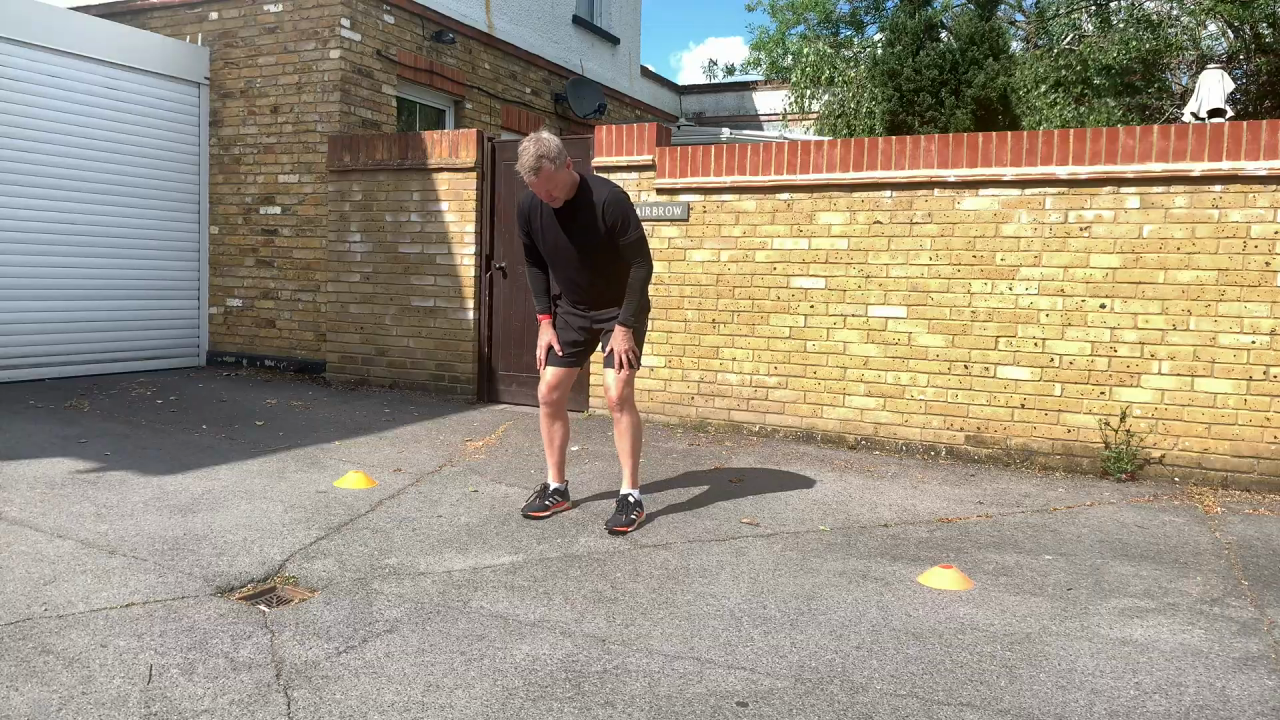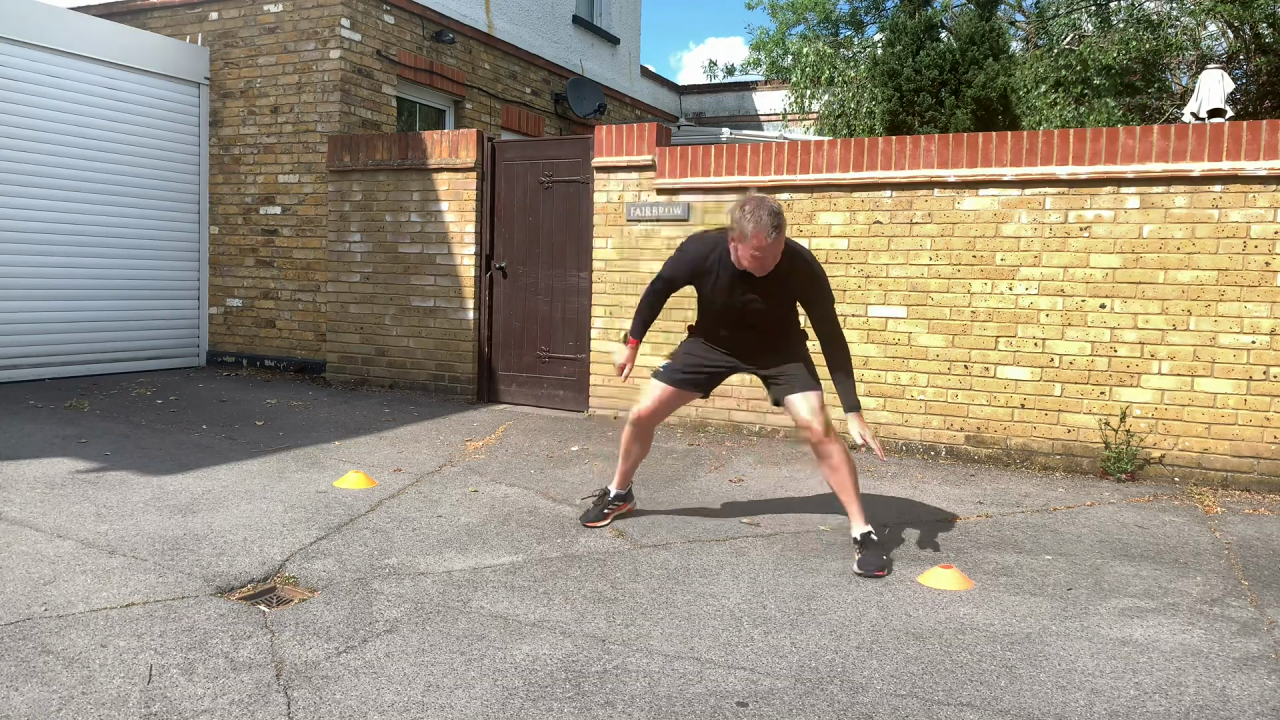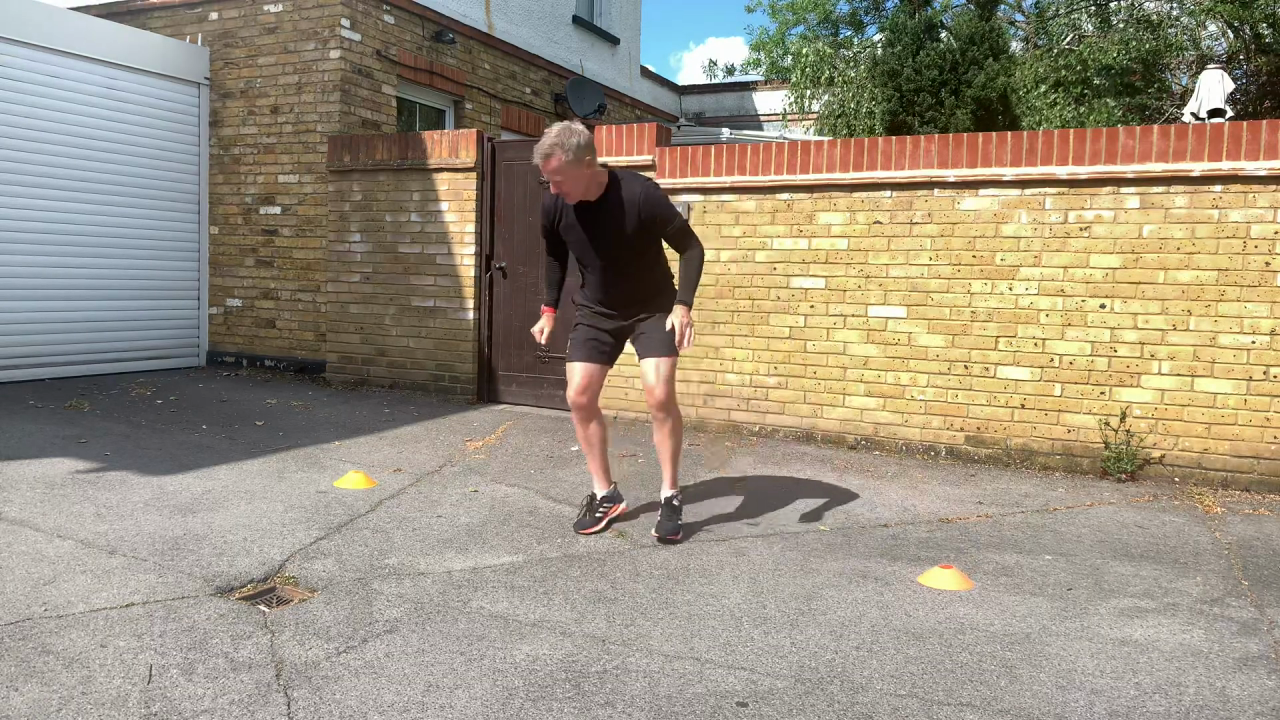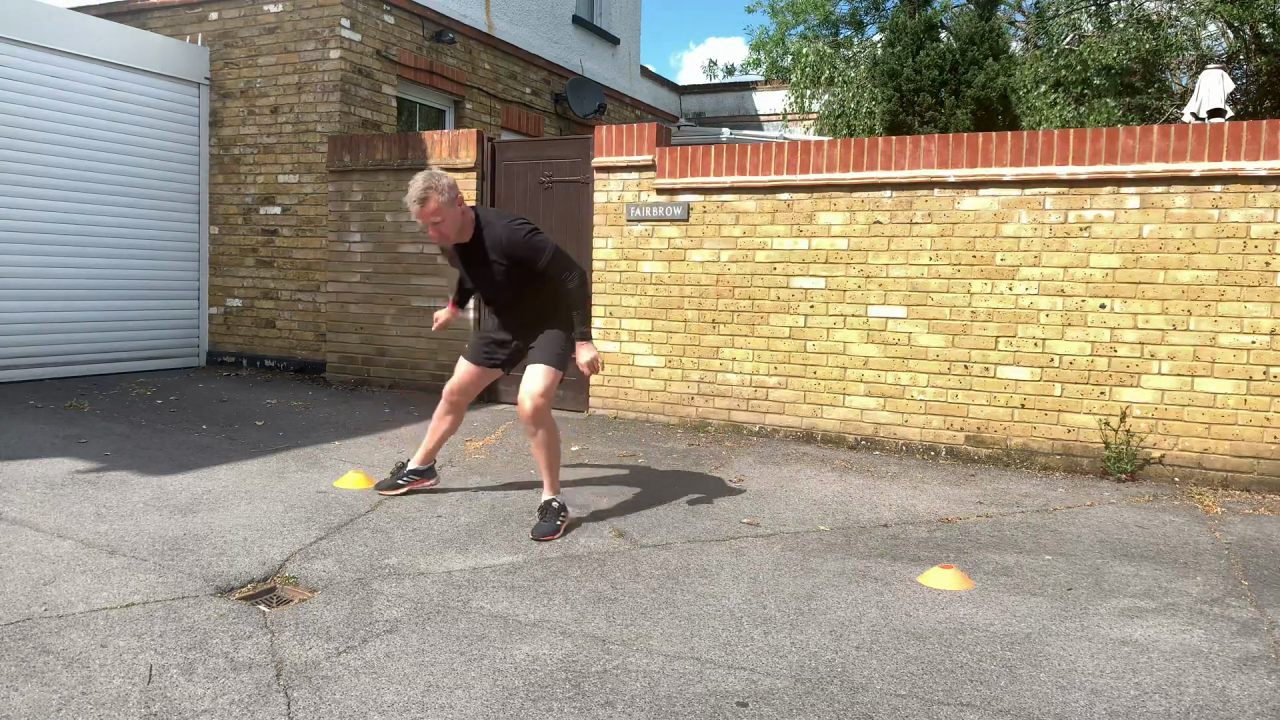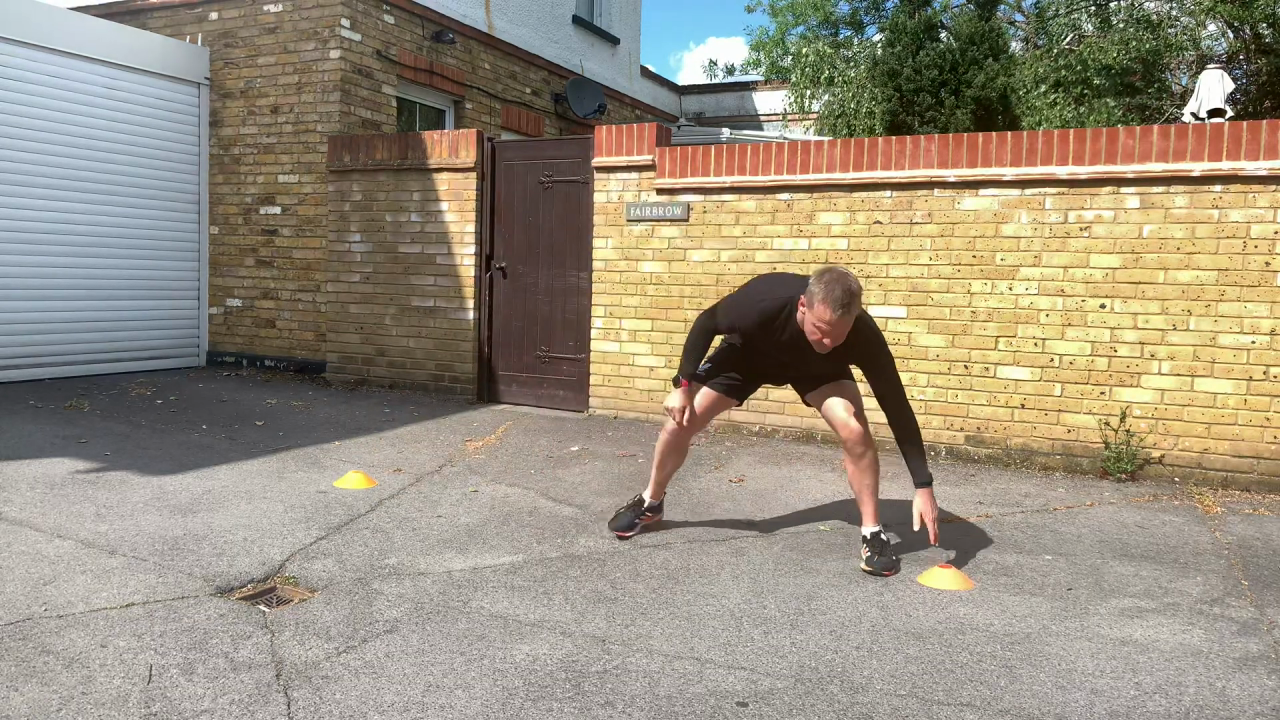
dt=1s
person 1, frame 1
left shoulder: (609, 200)
right shoulder: (528, 208)
left elbow: (641, 264)
right elbow: (535, 264)
left wrist: (625, 326)
right wrist: (545, 321)
left hip: (620, 310)
right hip: (571, 309)
left knee: (617, 395)
right knee: (549, 394)
left ankle: (631, 496)
right ankle: (556, 487)
person 1, frame 2
left shoulder: (802, 267)
right shoulder: (701, 252)
left elbow: (831, 337)
right elbow: (660, 289)
left wrist: (852, 412)
right wrist: (632, 344)
left hip: (779, 350)
right hip: (712, 343)
left knee: (818, 427)
right knee: (642, 414)
left ankle: (861, 533)
right ankle: (618, 493)
person 1, frame 3
left shoulder: (641, 195)
right shoulder: (554, 207)
left elbow: (690, 246)
right elbow: (555, 258)
left wrist: (682, 305)
right wrist: (549, 312)
left hip: (652, 307)
right hip: (596, 308)
left knee: (660, 396)
right knee: (579, 398)
left ankle: (669, 496)
right ankle: (605, 494)
person 1, frame 4
left shoulder: (510, 234)
right shoulder: (449, 242)
left elbow: (574, 276)
left wrist: (583, 340)
right wrist: (454, 307)
left hip: (550, 324)
right hip: (504, 323)
left knee: (531, 405)
right knee: (454, 393)
left ankle: (553, 502)
right ankle: (419, 468)
person 1, frame 5
left shoulder: (863, 334)
right shoulder: (755, 309)
left elbow: (895, 406)
right elbow: (704, 326)
left wrist: (923, 487)
right wrist: (682, 386)
left hip: (813, 367)
right hip: (746, 357)
left knee: (856, 433)
right knee: (677, 425)
left ankle: (872, 533)
right ankle: (649, 501)
